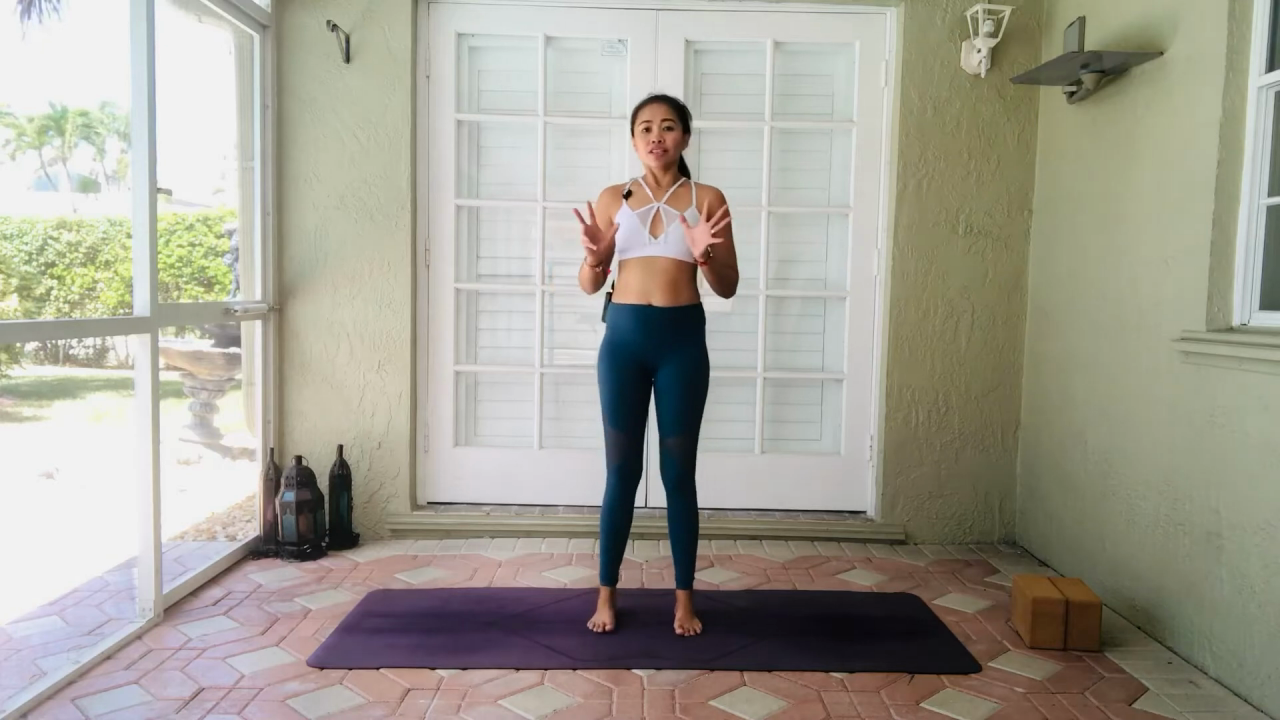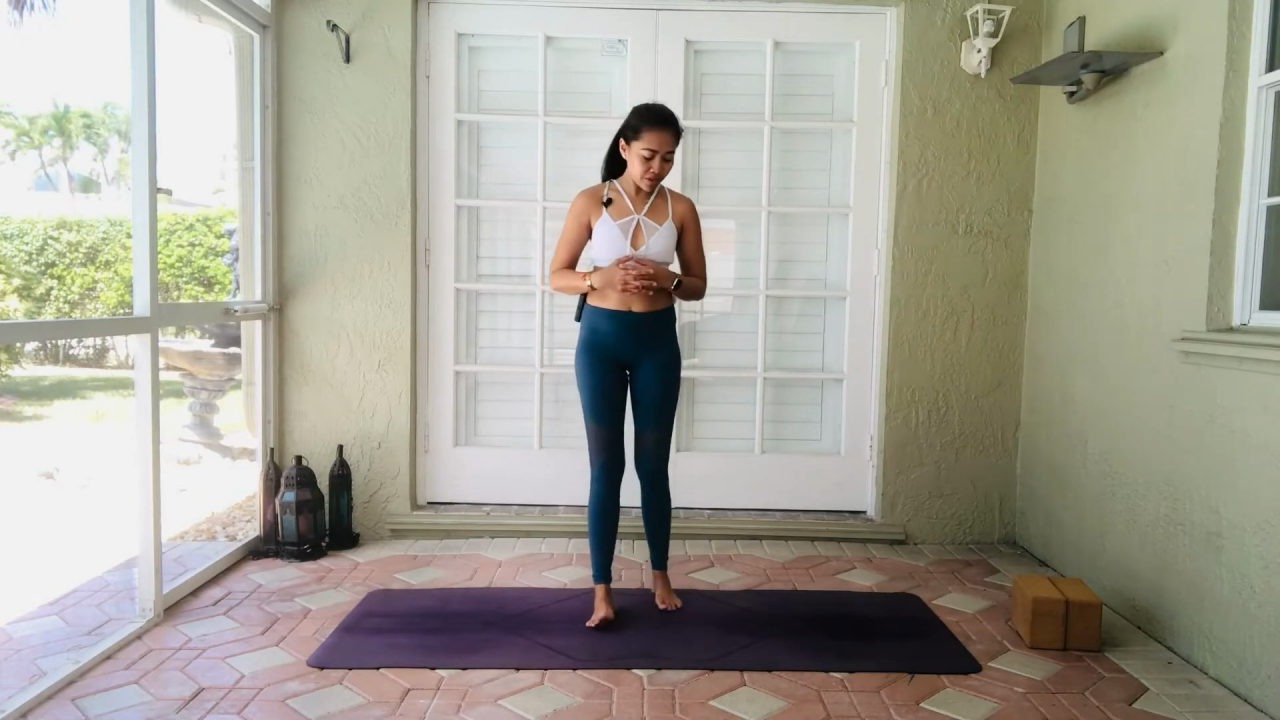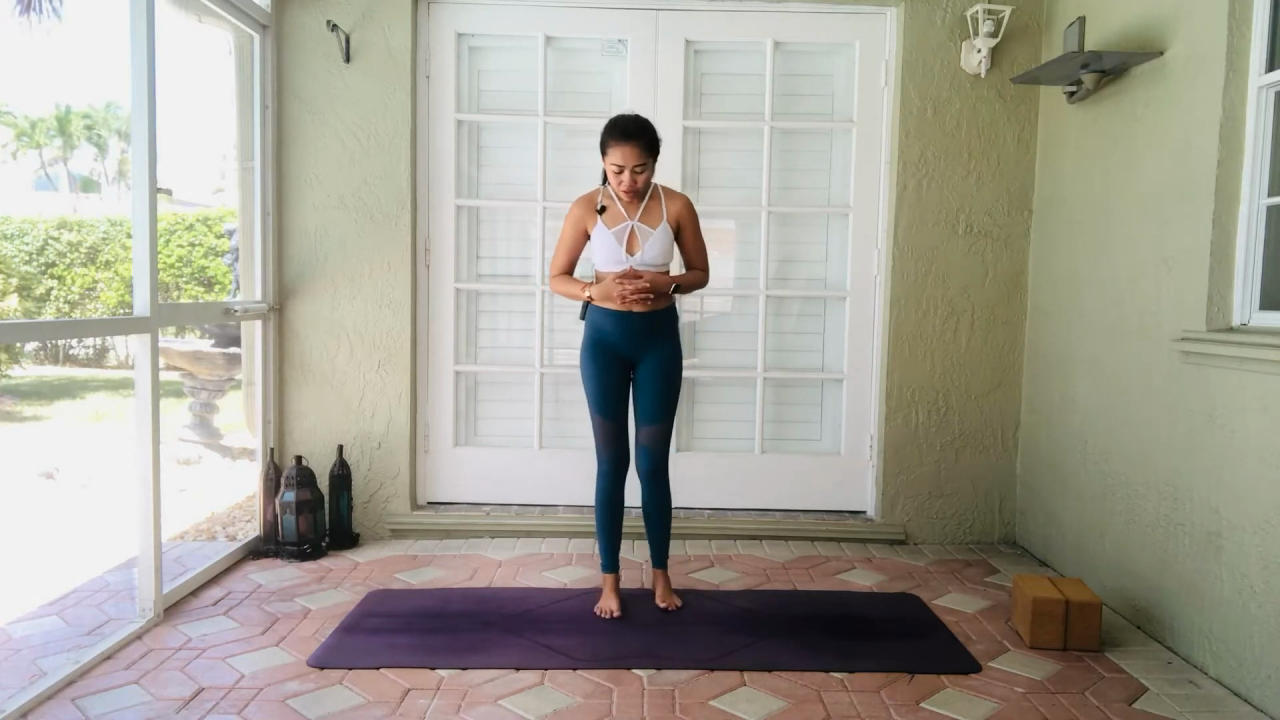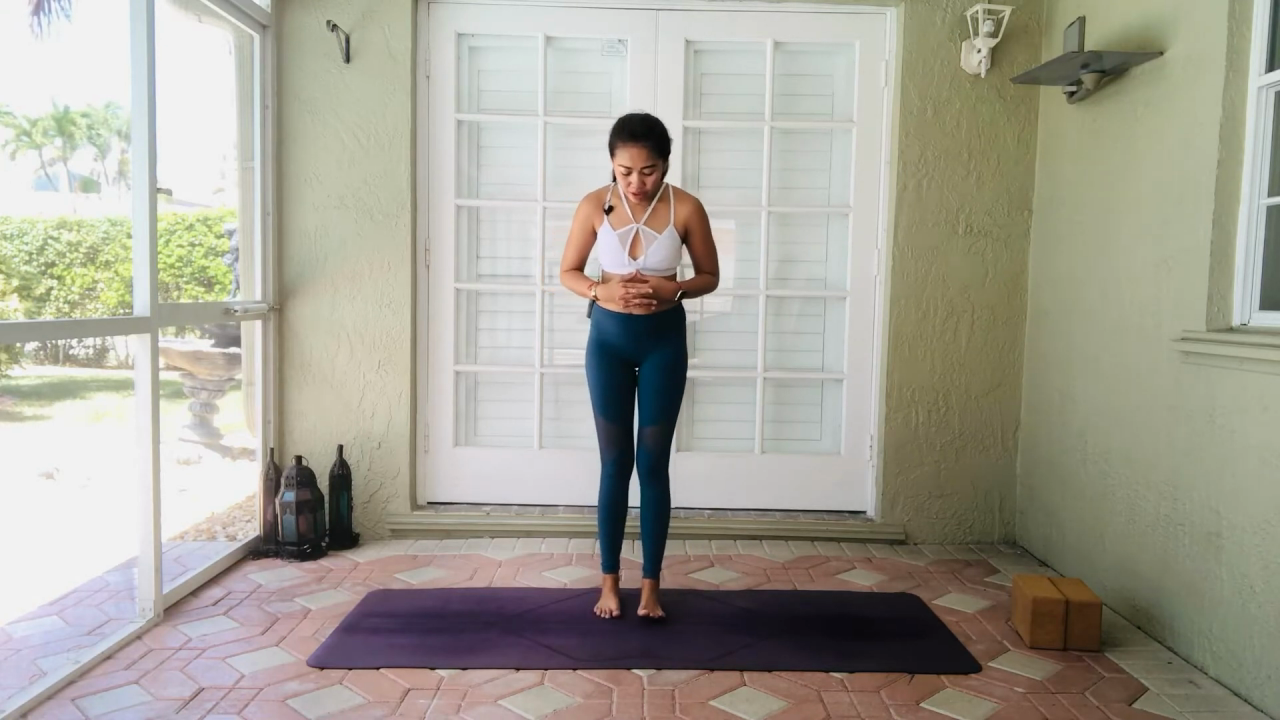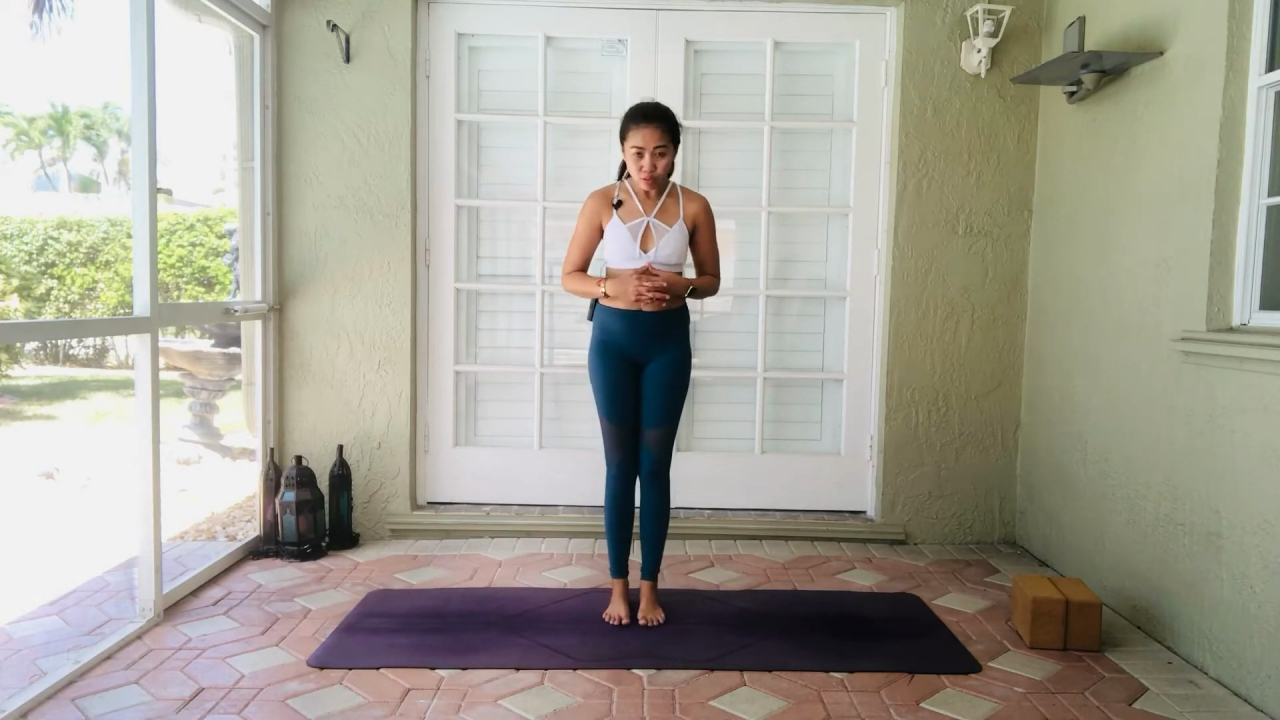
dt=1s
person 1, frame 1
left shoulder: (708, 200)
right shoulder: (612, 199)
left elbow: (728, 287)
right elbow: (587, 285)
left wrist: (706, 255)
right wrist: (594, 257)
left hip: (682, 336)
right hip: (624, 335)
left knee: (678, 473)
right knee: (622, 471)
left ankle: (684, 597)
right ankle: (606, 592)
person 1, frame 2
left shoulder: (681, 208)
right shoulder: (590, 202)
left elbow: (698, 285)
right elbow: (557, 275)
left wrist: (667, 280)
right wrist: (600, 278)
left hip: (658, 340)
right hip: (601, 338)
left knee: (653, 465)
right knee: (606, 467)
left ankle: (660, 575)
right ankle: (601, 591)
person 1, frame 3
left shoulder: (677, 206)
right shoulder: (586, 208)
left elbow: (700, 273)
right elbow: (556, 277)
left wrist: (666, 284)
right wrist: (596, 290)
left hip: (659, 337)
right hip: (604, 337)
left knee: (652, 461)
right knee: (611, 461)
left ankle: (660, 573)
right ankle: (609, 580)
person 1, frame 4
left shoulder: (686, 209)
right shoulder: (594, 206)
left elbow: (710, 276)
right elbow: (568, 272)
left wrist: (673, 290)
right wrist: (602, 291)
left hip: (663, 340)
right hip: (609, 338)
left knee: (653, 464)
right knee: (614, 463)
left ankle: (651, 585)
right ankle: (609, 580)
person 1, frame 5
left shoulder: (694, 206)
right shoulder: (601, 203)
left elbow: (712, 280)
right elbow: (569, 277)
left wrist: (682, 286)
right wrist: (613, 287)
left hip: (669, 340)
right hip: (613, 338)
left knee: (654, 466)
right knee: (620, 465)
left ankle: (649, 588)
right ankle: (618, 586)
